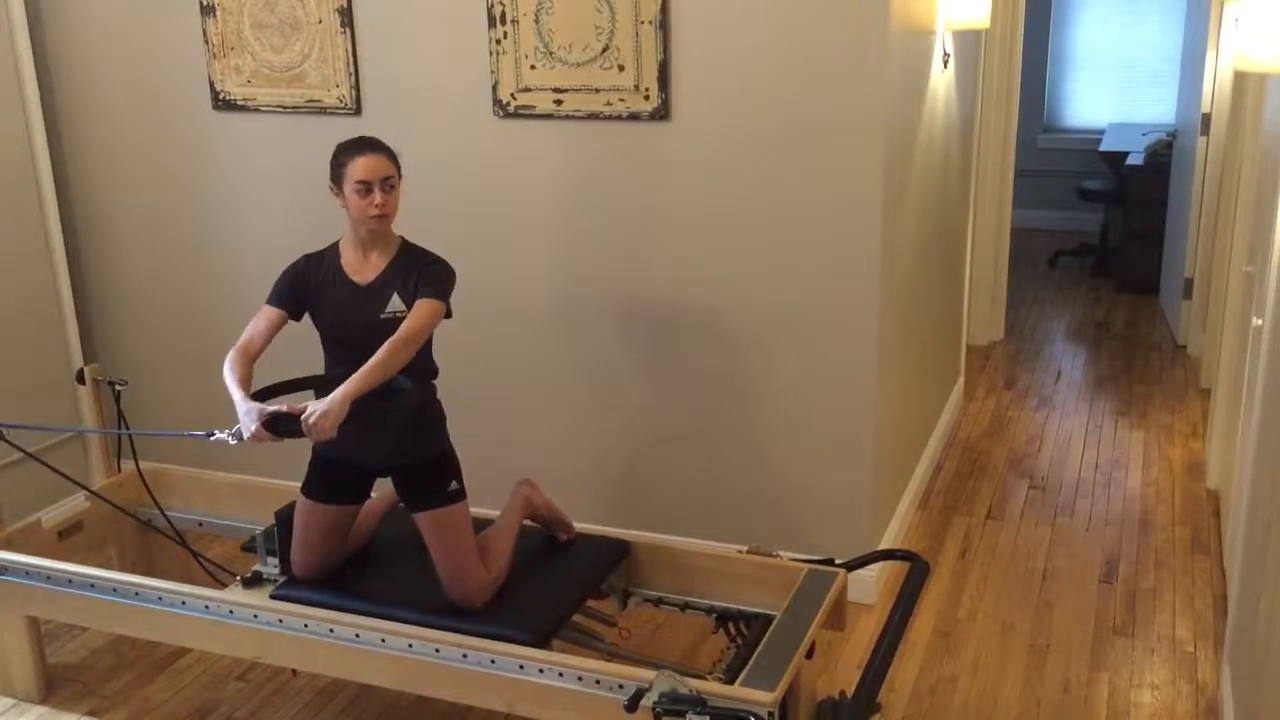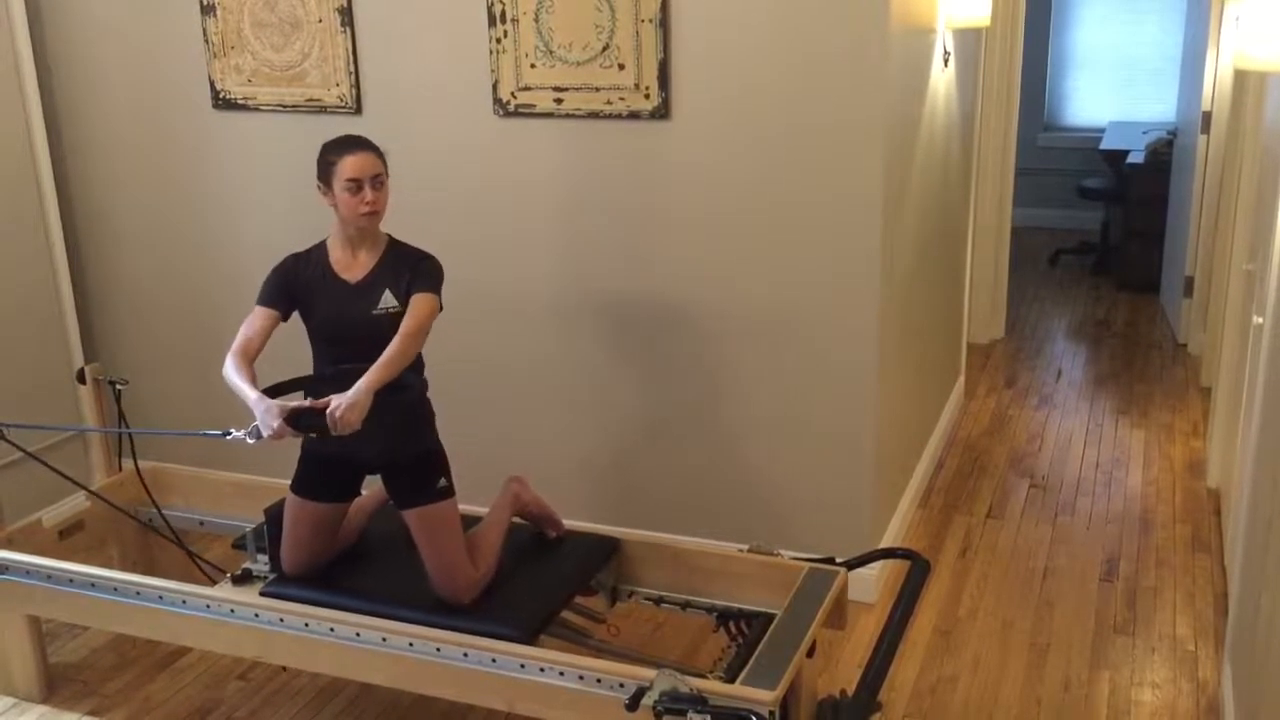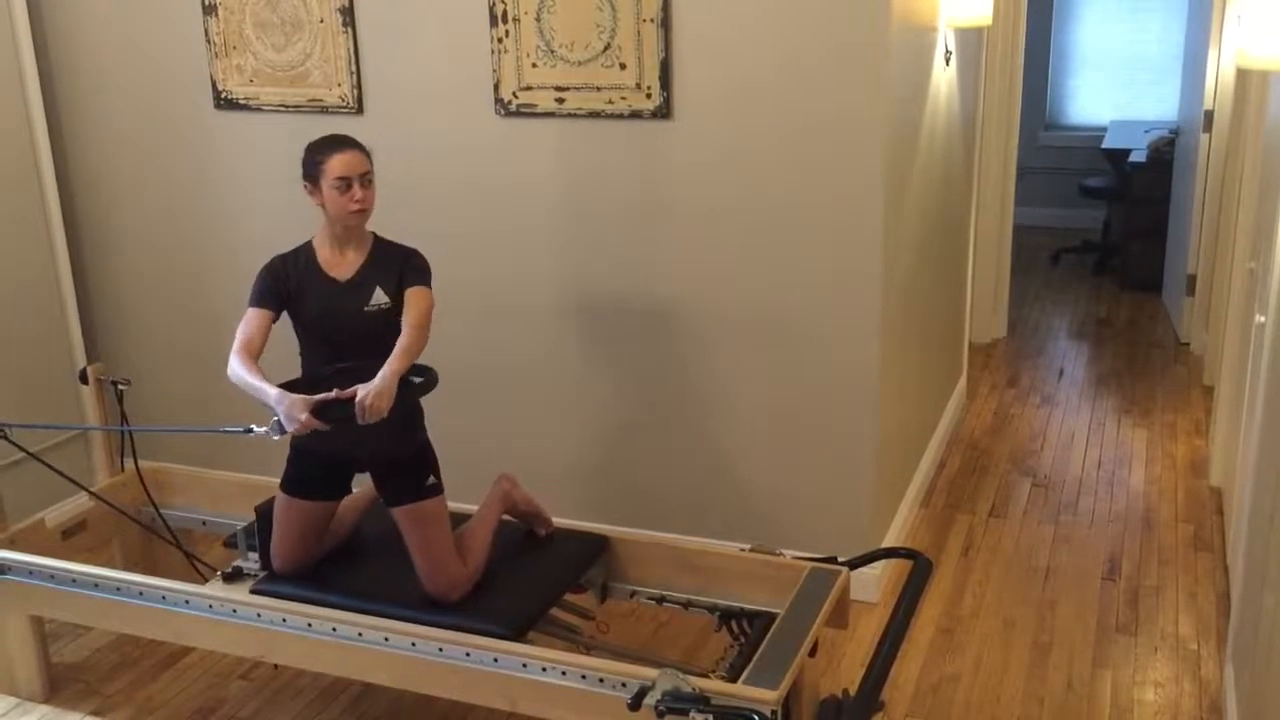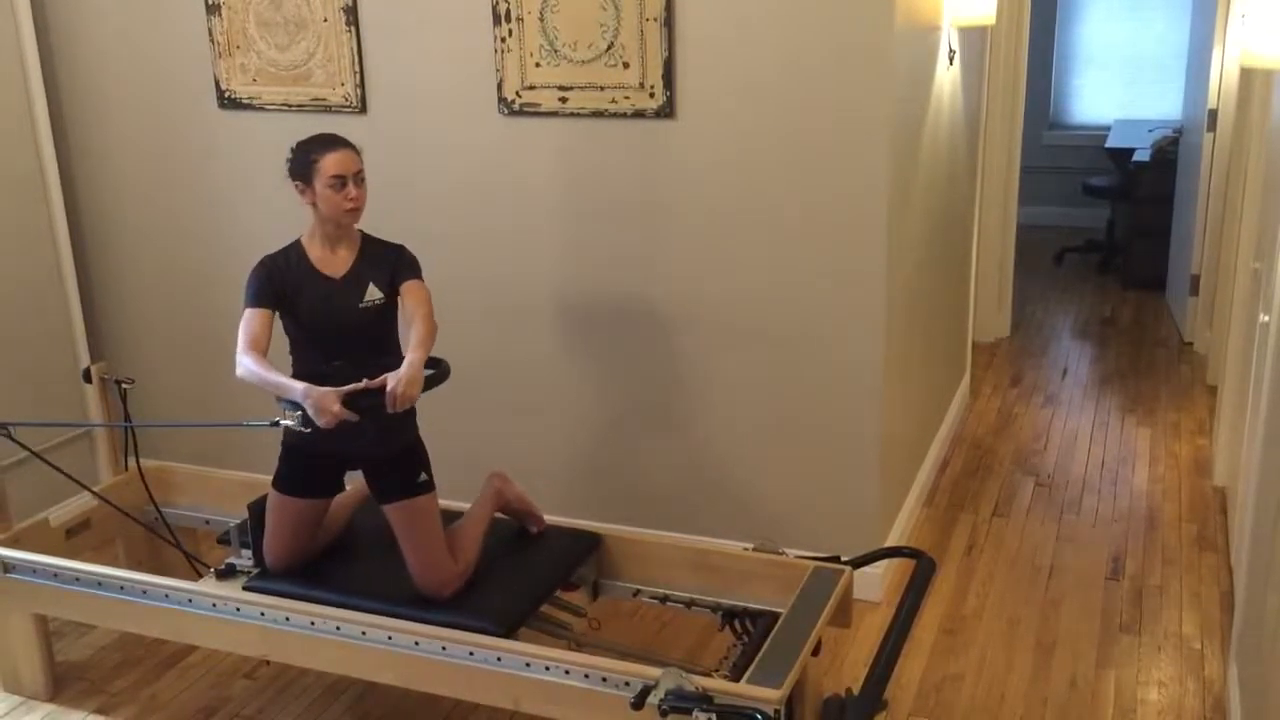
dt=0.3s
person 1, frame 1
left shoulder: (428, 270)
right shoulder: (308, 273)
left elbow: (406, 341)
right elbow: (241, 352)
left wrist: (340, 398)
right wrist: (245, 403)
left hip: (417, 440)
right hip: (342, 442)
left knee: (471, 592)
right knee: (306, 570)
left ankle: (522, 501)
right ankle: (389, 498)
person 1, frame 2
left shoulder: (417, 266)
right shoulder: (296, 272)
left elbow: (411, 335)
right elbow: (237, 358)
left wrist: (365, 391)
right wrist: (260, 402)
left hip: (406, 436)
right hip: (330, 438)
left knee: (460, 589)
right knee: (296, 567)
left ankle: (511, 499)
right ankle: (377, 497)
person 1, frame 3
left shoulder: (404, 263)
right shoulder: (284, 272)
left elbow: (416, 327)
right elbow: (239, 360)
left wrist: (386, 378)
right wrist: (279, 398)
left hip: (396, 434)
right hip: (320, 437)
left knee: (448, 586)
right knee: (287, 565)
left ankle: (500, 497)
right ankle: (369, 496)
person 1, frame 4
left shoulder: (392, 258)
right shoulder: (275, 271)
left elbow: (422, 319)
right elbow: (247, 361)
left wrist: (412, 366)
right wrist: (306, 393)
left hip: (389, 431)
right hip: (313, 434)
left knee: (440, 583)
right knee: (279, 561)
left ankle: (493, 495)
right ankle: (359, 494)
